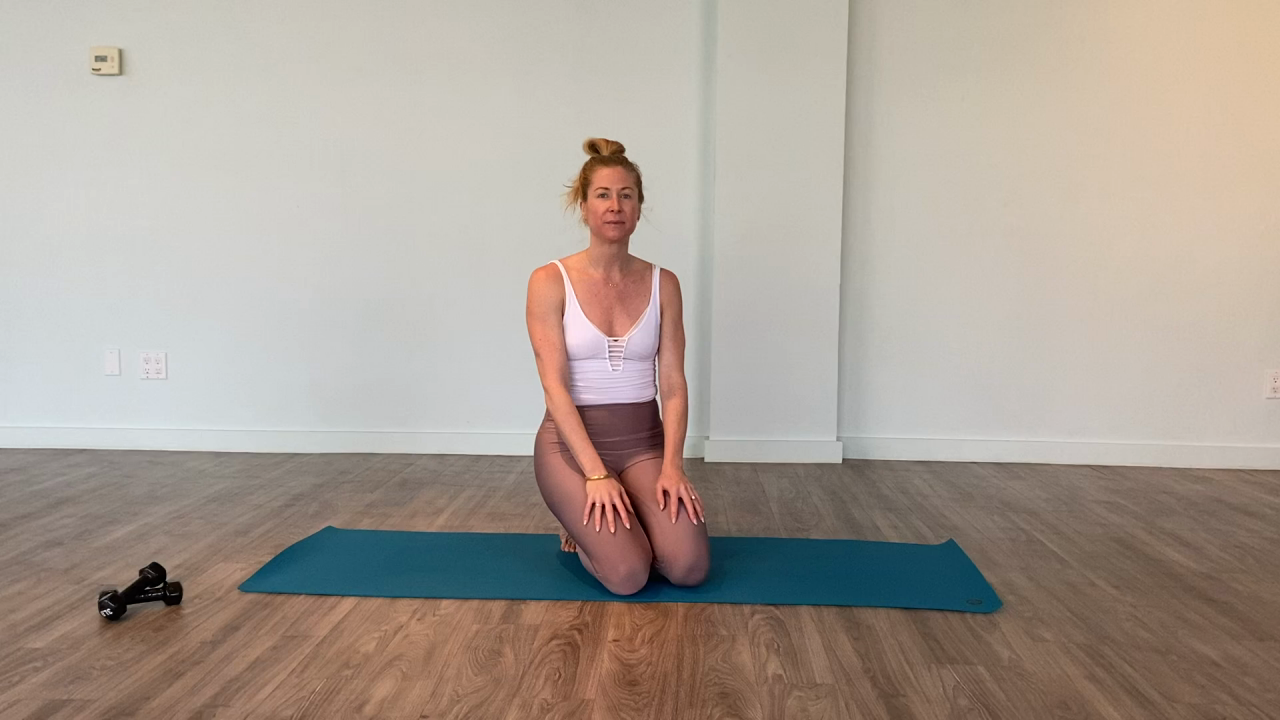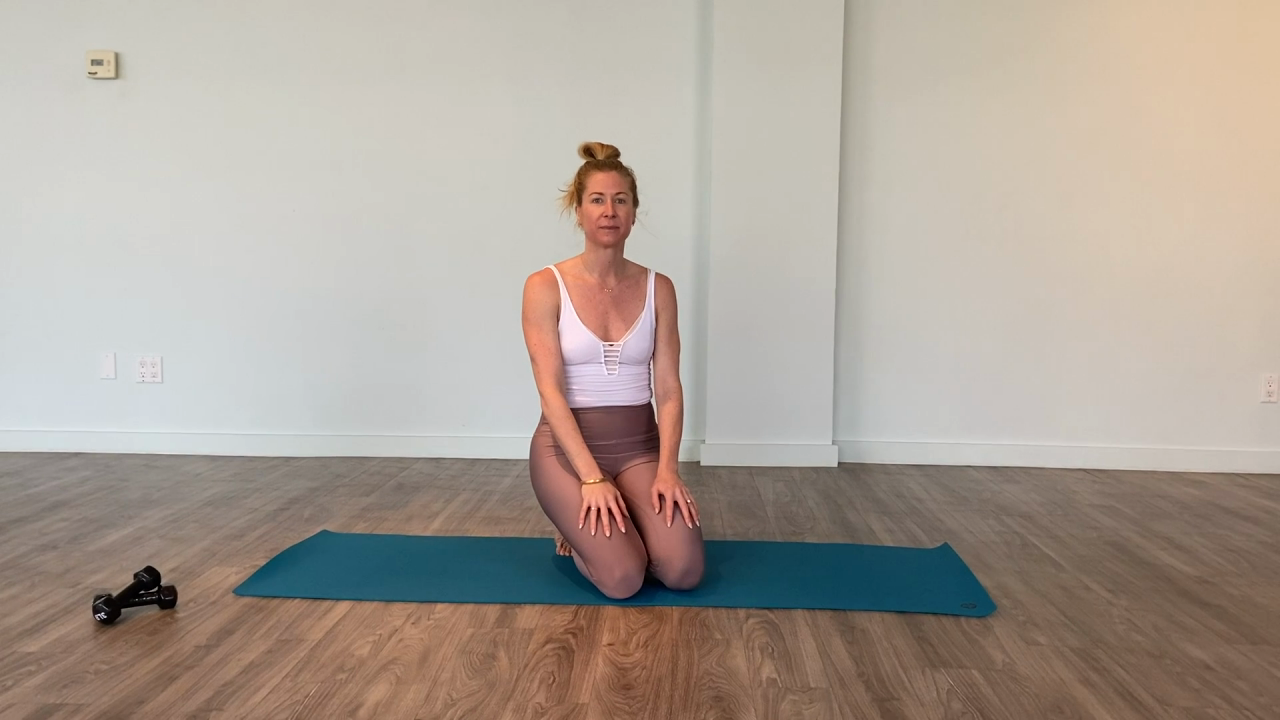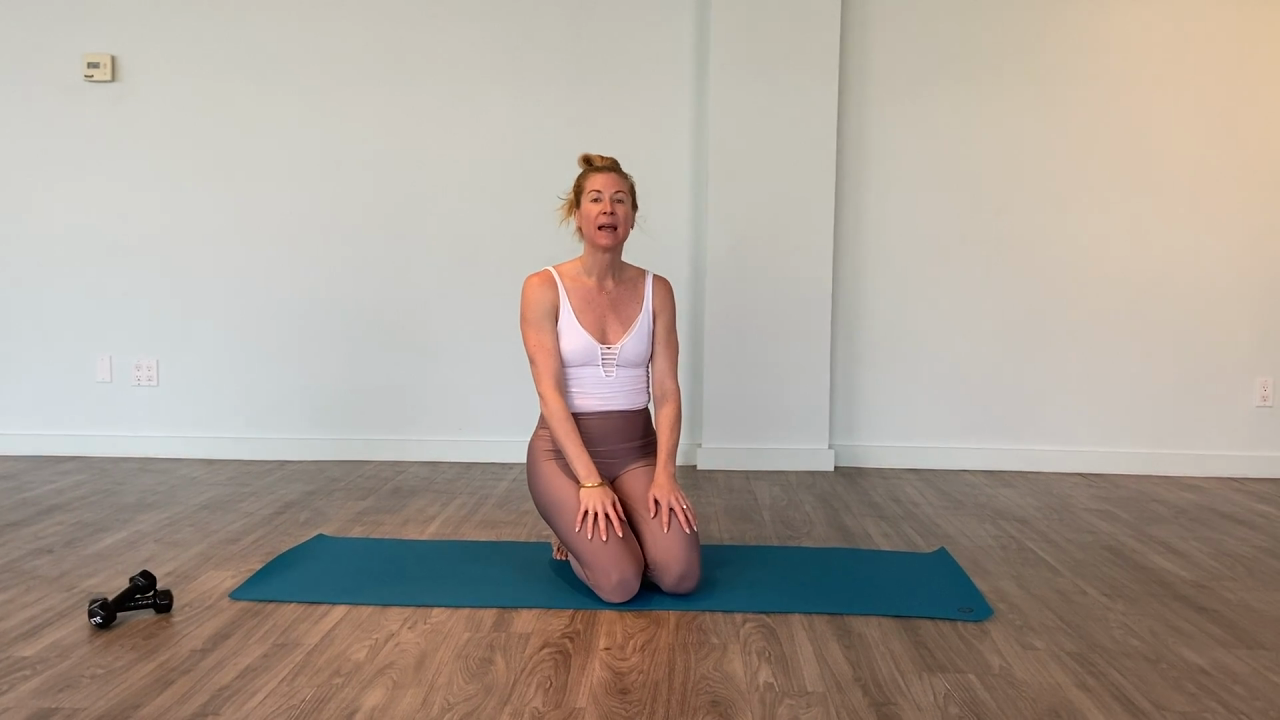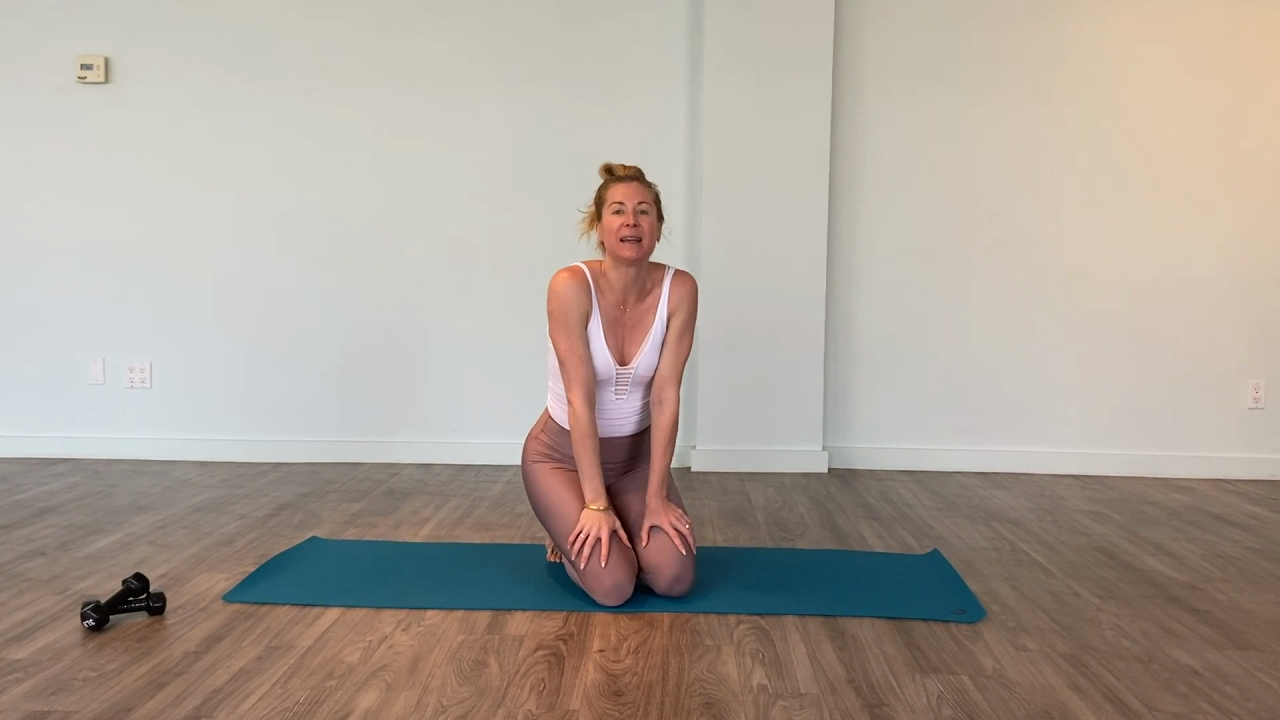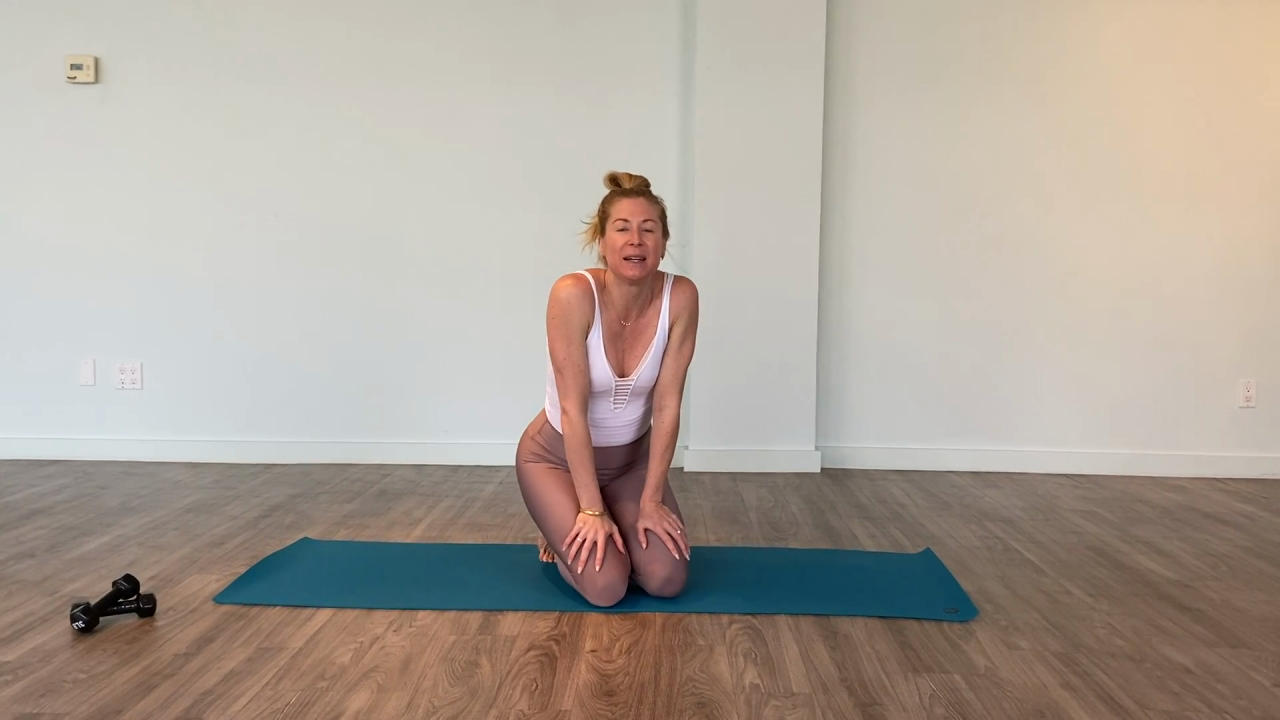
dt=0.7s
person 1, frame 1
left shoulder: (663, 284)
right shoulder: (550, 282)
left elbow: (673, 384)
right elbow: (555, 387)
left wrist: (672, 465)
right wrist: (595, 473)
left hip: (643, 441)
right hip: (572, 442)
left knee: (688, 567)
right knee: (627, 575)
left ankle: (619, 518)
right ankle: (583, 526)
person 1, frame 2
left shoulder: (658, 288)
right shoulder: (545, 286)
left elbow: (668, 389)
right elbow: (550, 391)
left wrist: (667, 469)
right wrist: (592, 477)
left hip: (639, 444)
right hip: (566, 446)
left knee: (683, 572)
right knee: (623, 579)
left ankle: (623, 522)
right ankle: (579, 528)
person 1, frame 3
left shoulder: (656, 290)
right shoulder: (543, 287)
left elbow: (666, 391)
right elbow: (549, 393)
left wrist: (665, 473)
right wrist: (589, 481)
left hip: (636, 449)
right hip: (564, 450)
left knee: (681, 576)
right knee: (619, 583)
left ankle: (619, 525)
right ankle: (576, 533)
person 1, frame 4
left shoulder: (679, 289)
right shoulder: (571, 286)
left elbow: (665, 397)
right elbow: (580, 401)
left wrist: (657, 495)
right wrist: (596, 503)
left hip: (635, 455)
right hip: (561, 455)
left knee: (675, 578)
right knee: (613, 586)
left ankle: (606, 527)
right ankle: (571, 534)
person 1, frame 5
left shoulder: (680, 298)
right shoulder: (573, 294)
left elbow: (667, 406)
right elbow: (573, 410)
left wrist: (652, 499)
right wrist: (591, 510)
left hip: (632, 457)
right hip: (556, 456)
left knee: (667, 580)
right knee: (606, 587)
left ankle: (611, 532)
right ankle: (566, 534)
